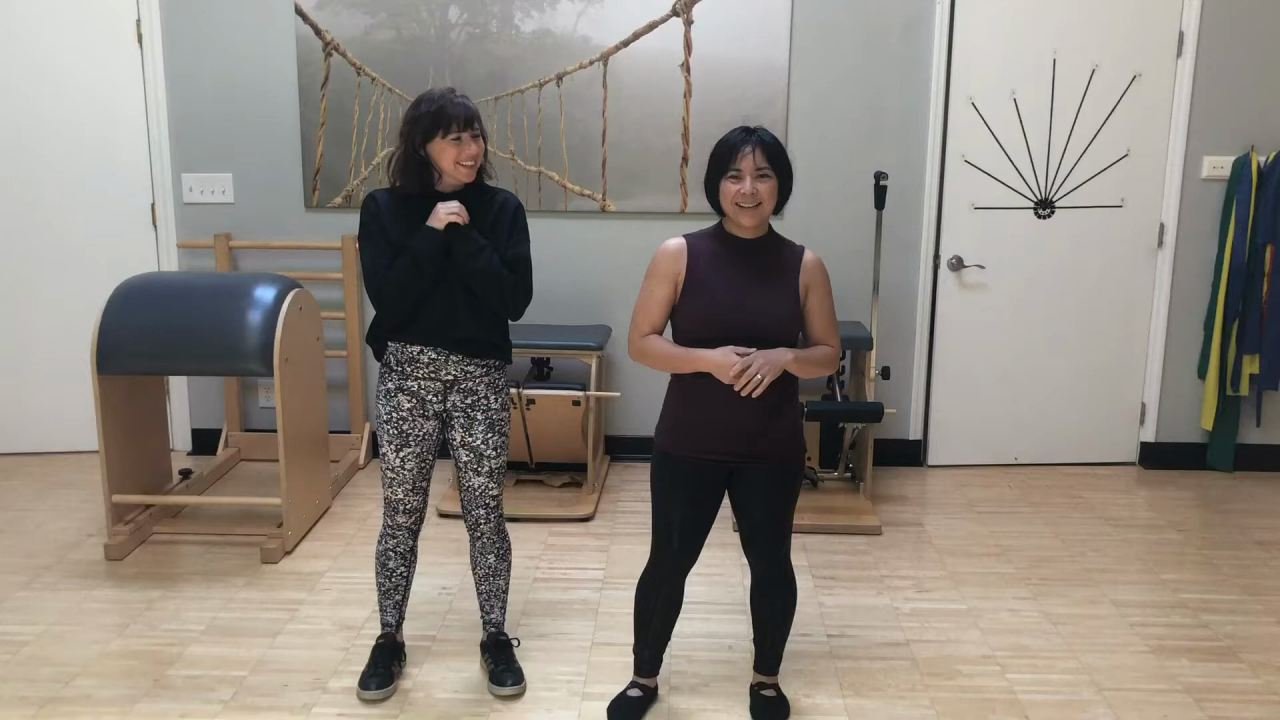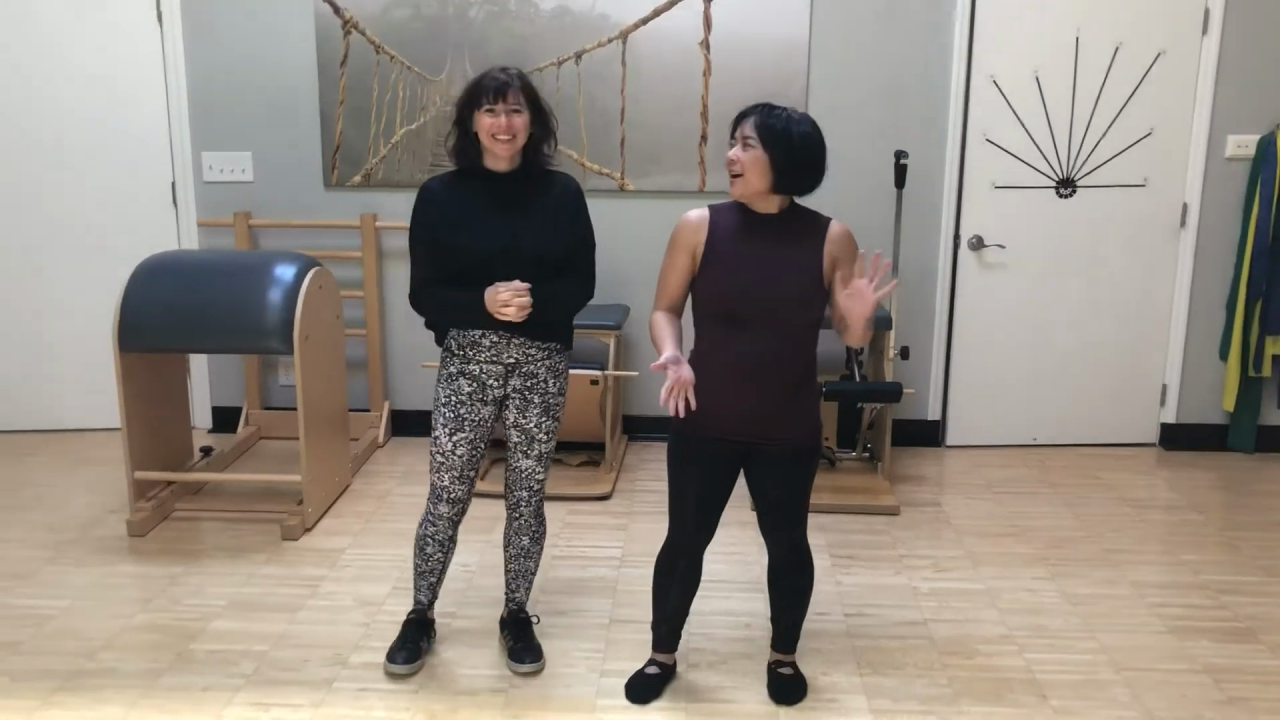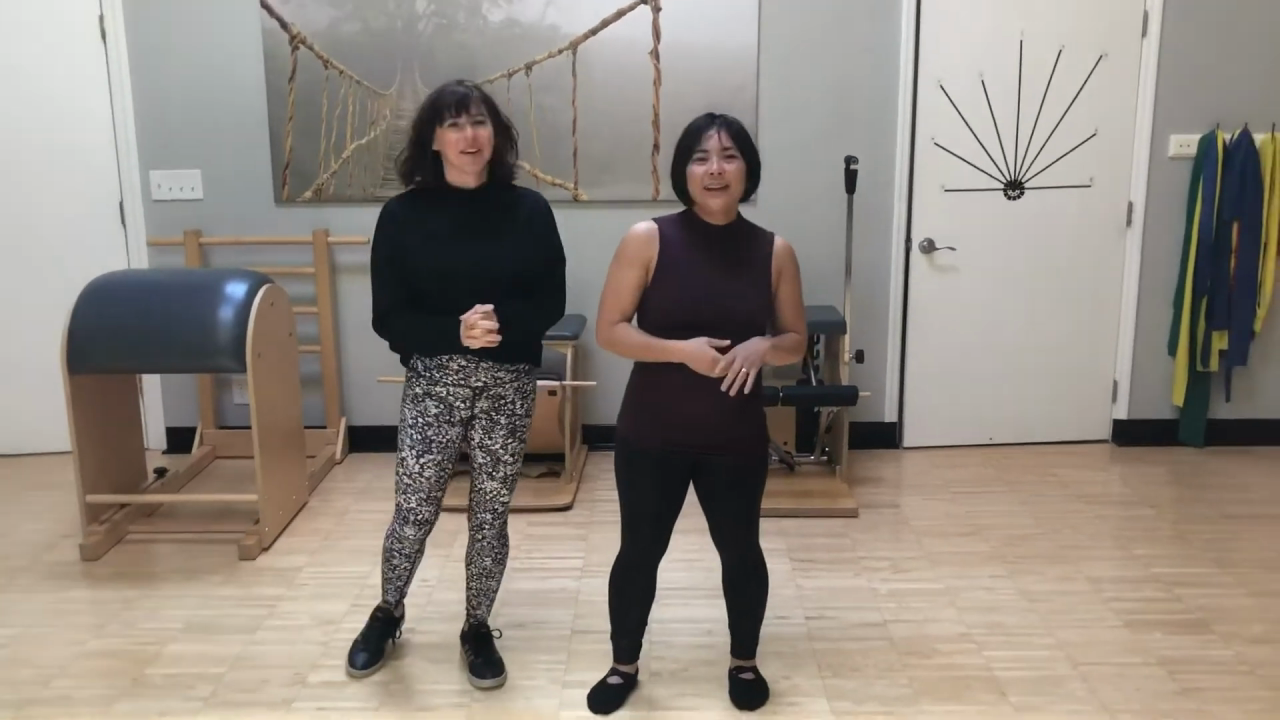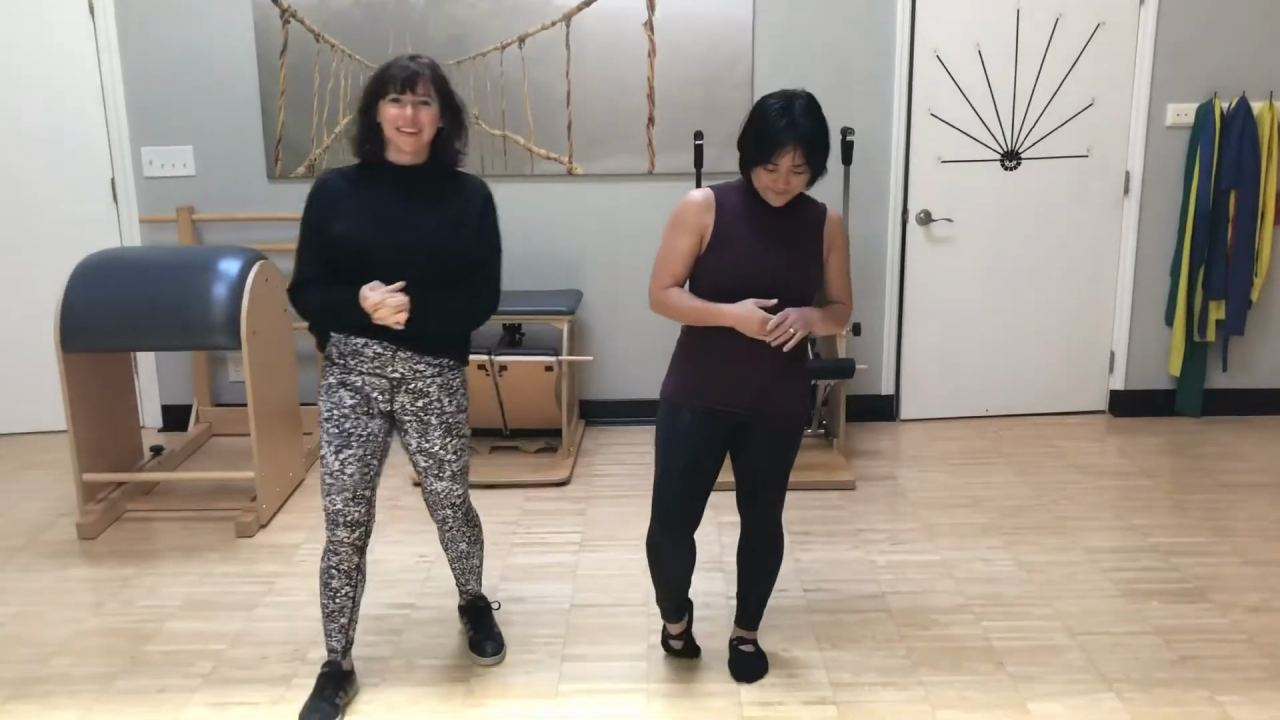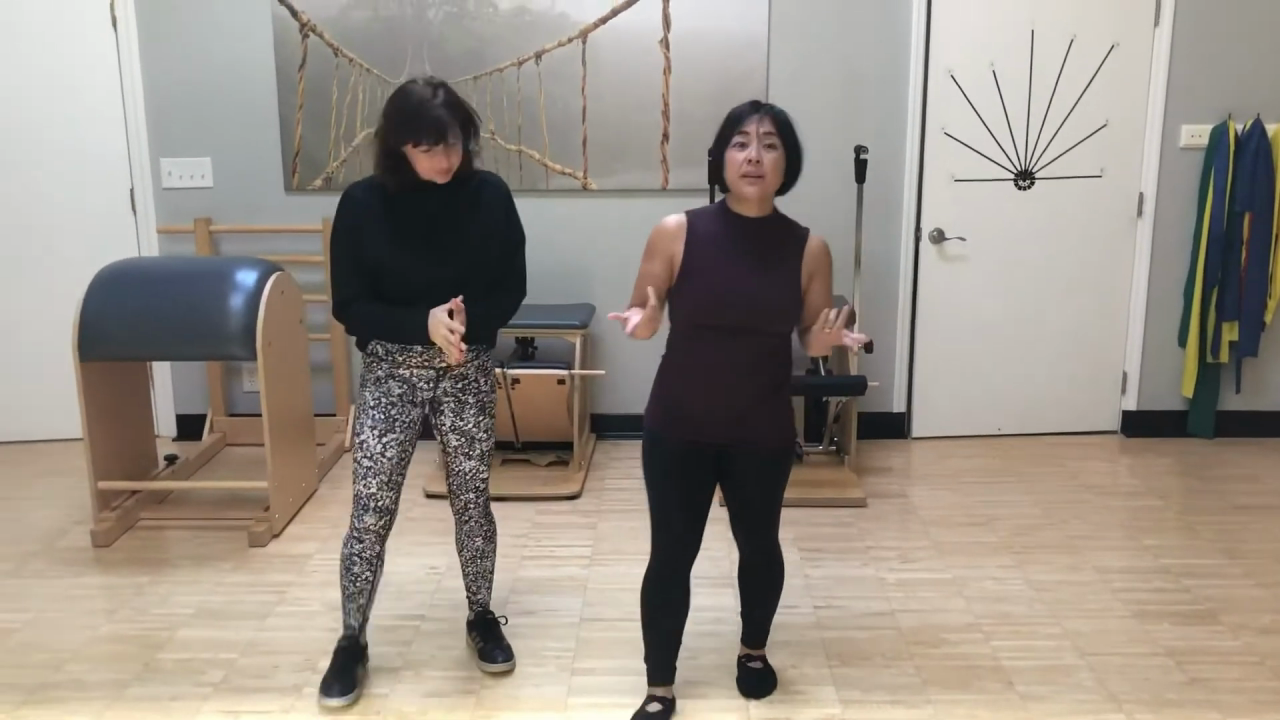
dt=1s
person 1, frame 1
left shoulder: (500, 208)
right shoulder: (384, 208)
left elbow: (515, 299)
right elbow: (387, 297)
left wrist: (463, 235)
right wrist: (433, 233)
left hip: (480, 377)
right hip: (406, 376)
left knee: (485, 512)
right knee: (401, 513)
left ankle: (496, 637)
right ankle: (389, 639)
person 1, frame 2
left shoulder: (561, 194)
right shoulder: (440, 196)
left elbow: (581, 286)
right elbow: (423, 294)
left wrist: (534, 300)
right wrist: (483, 303)
left hip: (541, 362)
right hip: (467, 360)
left knee: (527, 495)
right knee: (447, 495)
left ankle: (517, 614)
right ankle: (420, 615)
person 1, frame 3
left shoulder: (529, 210)
right shoulder: (403, 215)
left elbow: (551, 304)
right elbow: (387, 318)
left wrist: (502, 323)
right wrist: (455, 331)
left hip: (508, 383)
right hip: (432, 381)
left knee: (491, 513)
right knee: (413, 513)
left ankle: (478, 629)
right ankle: (387, 614)
person 1, frame 4
left shoulder: (468, 197)
right shoulder: (335, 190)
left elbow: (481, 299)
right elbow: (305, 290)
left wrist: (413, 310)
right wrist: (358, 303)
left hip: (434, 375)
right hip: (349, 374)
left knee: (451, 506)
right knee: (345, 526)
left ankle: (473, 603)
right ankle: (336, 666)
person 1, frame 5
left shoulder: (489, 195)
right shoulder: (364, 202)
left elbow: (511, 288)
right elbow: (349, 305)
left wrist: (468, 321)
right wrist: (423, 324)
left hip: (469, 369)
right hip: (391, 369)
left knee: (471, 499)
right knee: (371, 510)
left ankle: (481, 617)
right ankle: (350, 642)
person 2, frame 1
left shoulder: (803, 265)
right shoulder: (678, 255)
left elbow: (828, 354)
right elbow: (640, 343)
left wrist: (783, 358)
right wrist: (709, 359)
left hip: (772, 451)
right hip: (687, 447)
left knee: (771, 563)
right knee: (669, 563)
person 2, frame 2
left shoulder: (830, 237)
right shoulder: (699, 226)
left elbow: (856, 336)
right elbow: (664, 307)
left wrist: (856, 315)
right wrist: (672, 355)
left hip: (788, 430)
right hip: (704, 423)
left knee: (787, 543)
right knee: (685, 539)
left ankle: (782, 656)
right ankle: (662, 654)
person 2, frame 3
left shoulder: (774, 251)
right shoulder: (648, 240)
left elbow: (796, 339)
right elbow: (610, 331)
left wrist: (762, 347)
right wrist: (682, 351)
left hip: (737, 437)
right hip: (651, 435)
left knee: (741, 550)
right knee: (640, 552)
left ankle: (744, 661)
right ankle: (624, 664)
person 2, frame 4
left shoulder: (824, 224)
right shoulder: (703, 206)
left elbow: (840, 309)
right elbow: (661, 294)
left wrist: (808, 317)
right wrist: (731, 314)
left hip: (777, 402)
right hip: (696, 395)
left knee: (762, 519)
right knee: (671, 522)
left ankle: (746, 632)
right ankle: (675, 616)
person 2, frame 5
left shoulder: (808, 249)
right shoulder: (676, 233)
left elbow: (813, 336)
right elbow: (640, 317)
left wrist: (828, 338)
right wrist: (643, 323)
left hip: (764, 433)
right hip: (677, 428)
left knee: (759, 546)
right knee: (671, 555)
left ankle: (753, 649)
